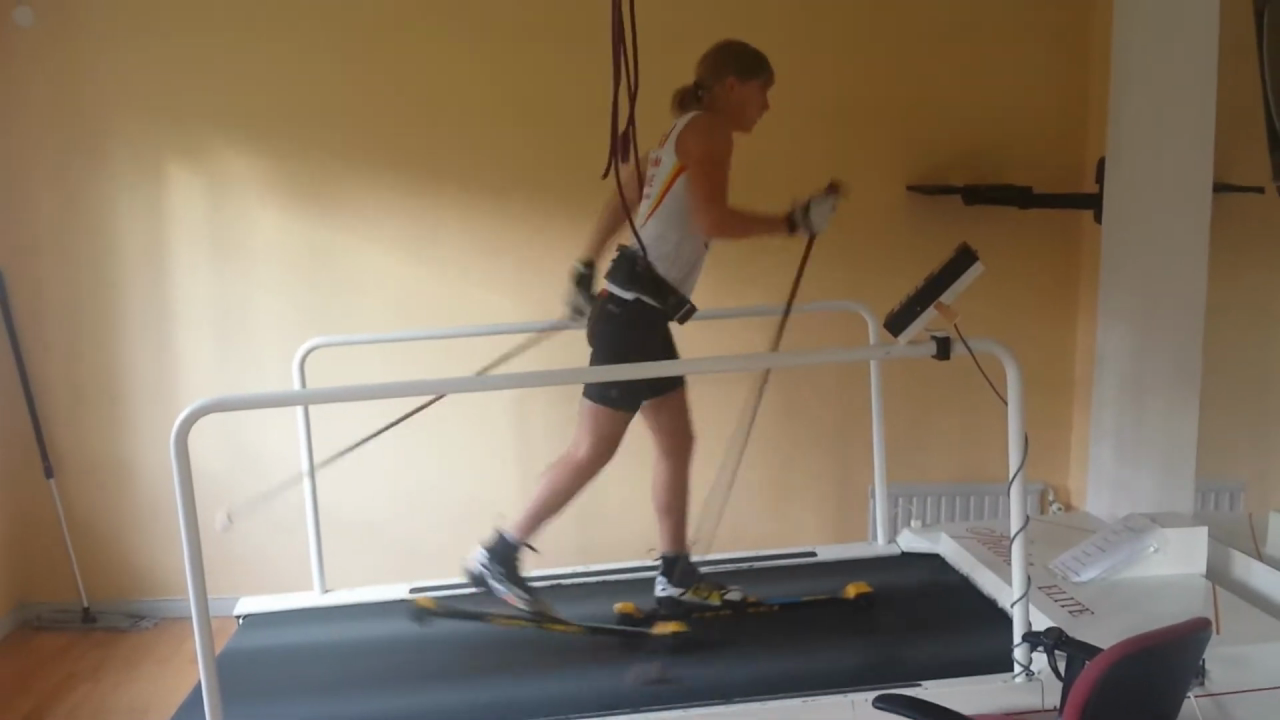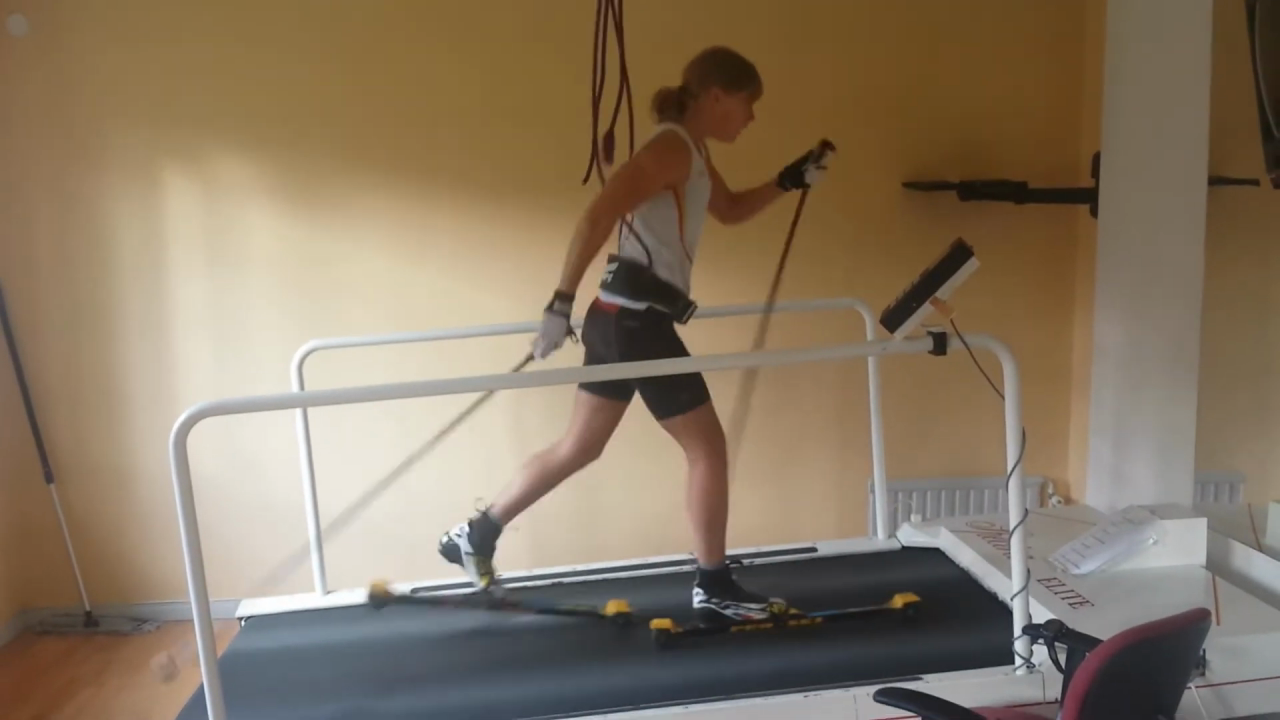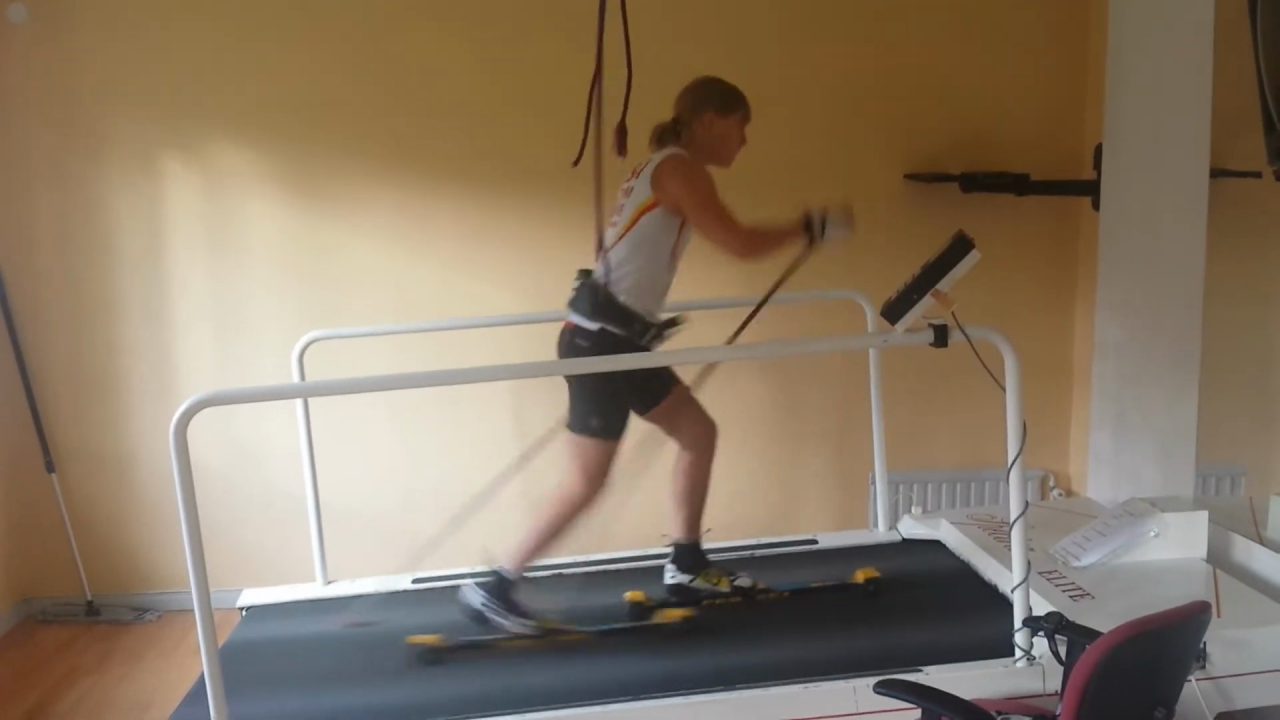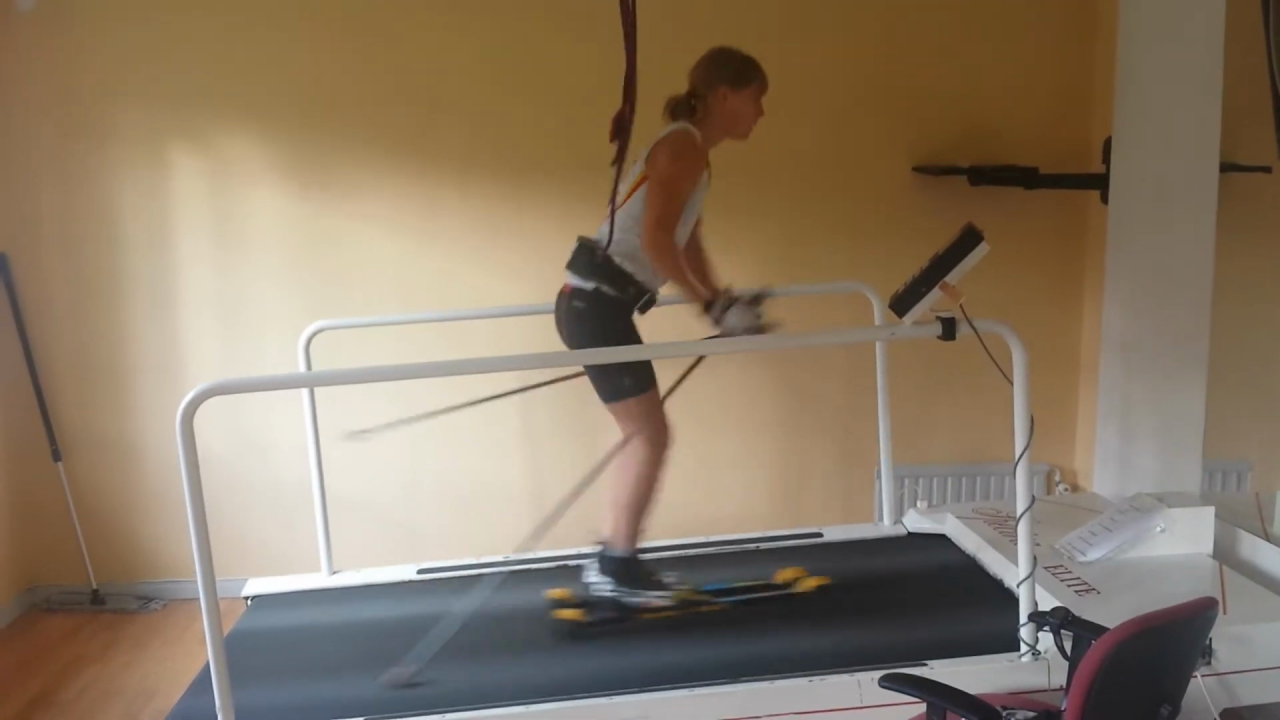
dt=0.5s
person 1, frame 1
left shoulder: (681, 137)
right shoulder: (705, 132)
left elbow: (622, 213)
right elbow: (713, 221)
left wrist: (584, 272)
right wrist: (791, 221)
left hip: (637, 312)
right hip: (631, 314)
left knee: (677, 442)
right knee: (593, 451)
left ankle: (677, 577)
right ankle: (499, 554)
person 1, frame 2
left shoulder: (692, 152)
right shoulder: (670, 148)
left elbow: (730, 208)
right elbow: (597, 215)
left wrist: (788, 178)
right wrist: (562, 299)
left hip: (623, 319)
right hip: (638, 320)
left knee: (579, 447)
right knee: (708, 450)
left ankle: (478, 534)
right ankle: (713, 585)
person 1, frame 3
left shoulder: (659, 173)
right shoulder: (682, 170)
right elbow: (739, 245)
right wrist: (810, 228)
left hip: (613, 334)
right hip: (600, 340)
left knee: (699, 434)
right knee: (587, 485)
left ankle: (687, 564)
right ankle: (495, 587)
person 1, frame 4
left shoulder: (687, 151)
right shoulder: (682, 147)
left elbow: (688, 245)
right elbow: (655, 242)
left wrist: (721, 304)
right wrist: (714, 306)
left hip: (603, 303)
right hip: (596, 303)
left knee: (643, 436)
right knee: (651, 437)
left ankle: (613, 564)
right ankle: (617, 568)
